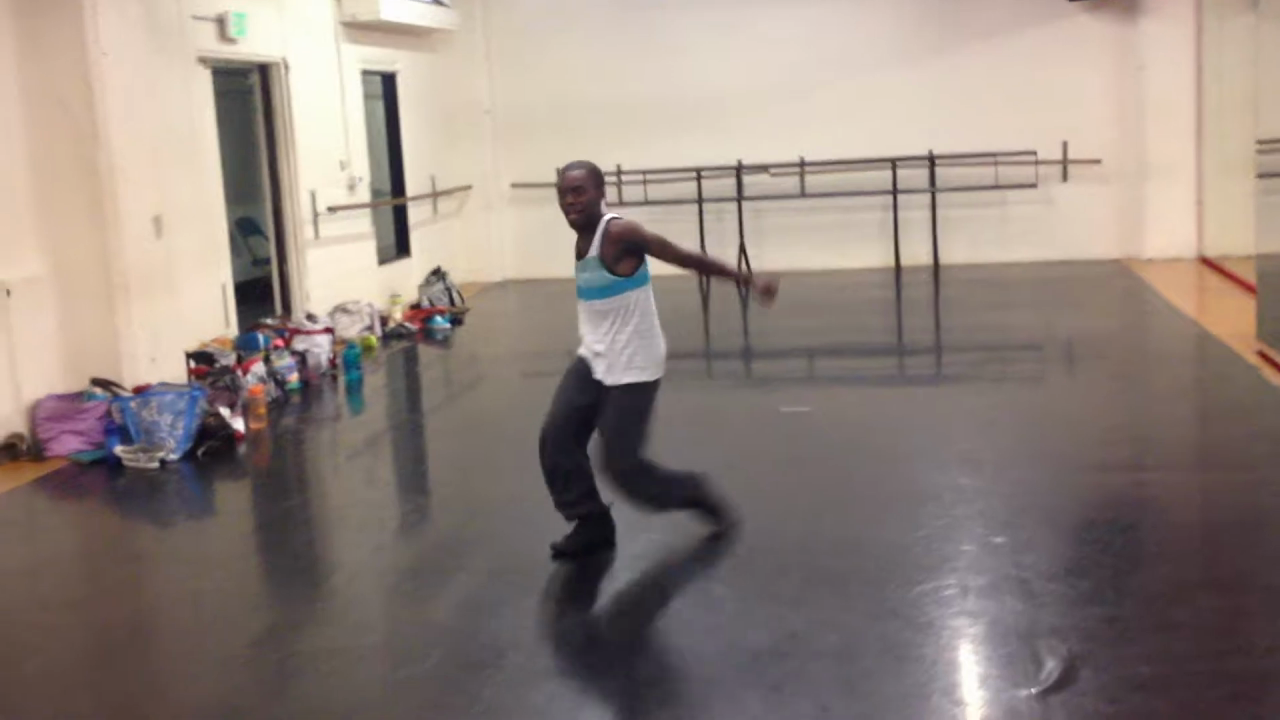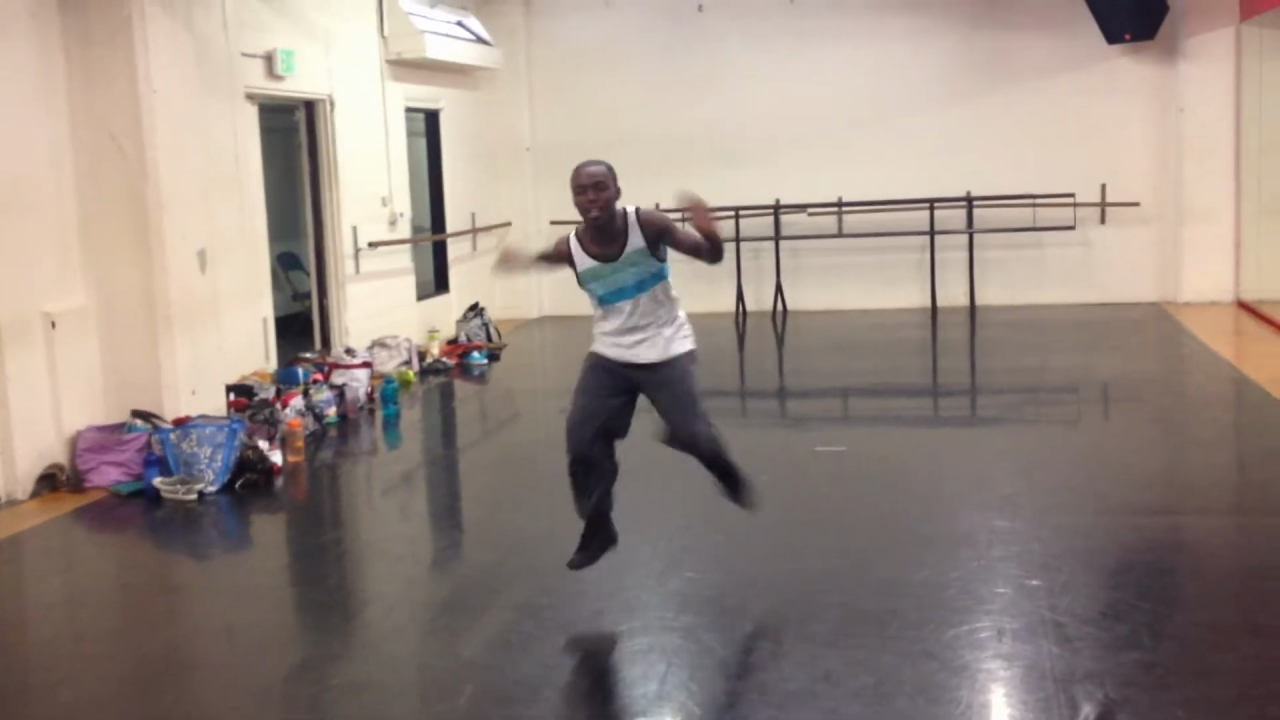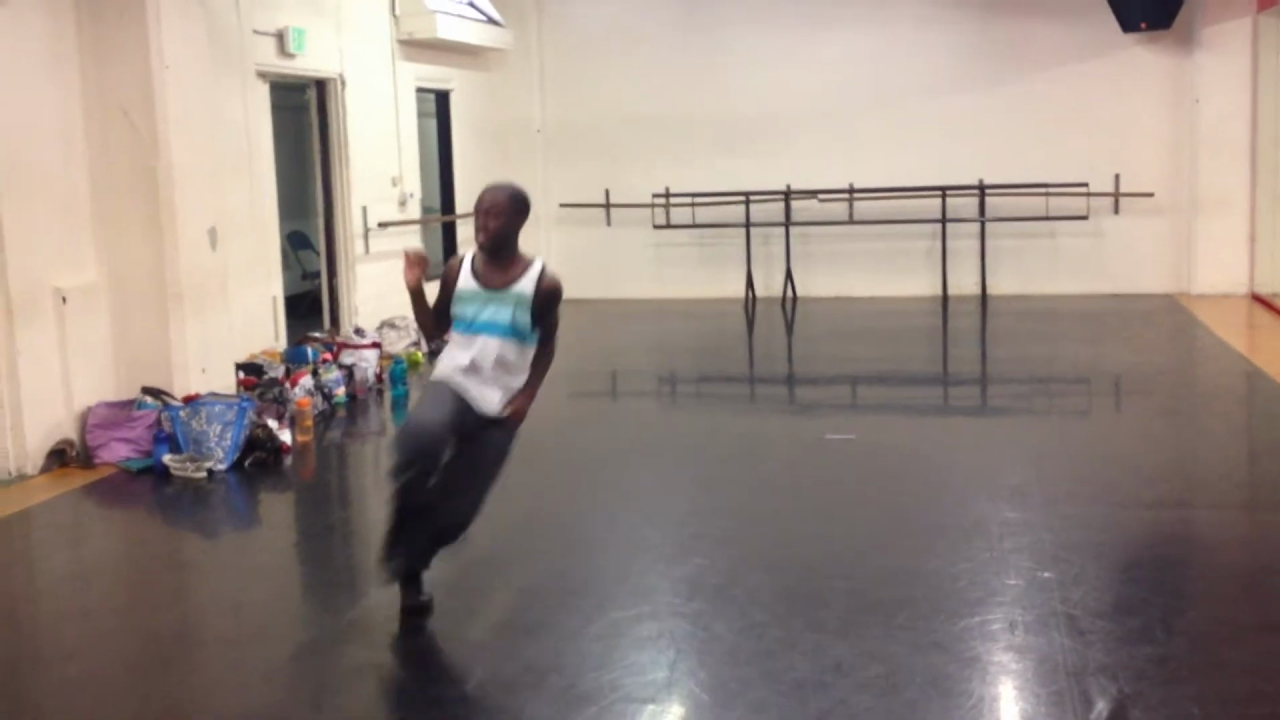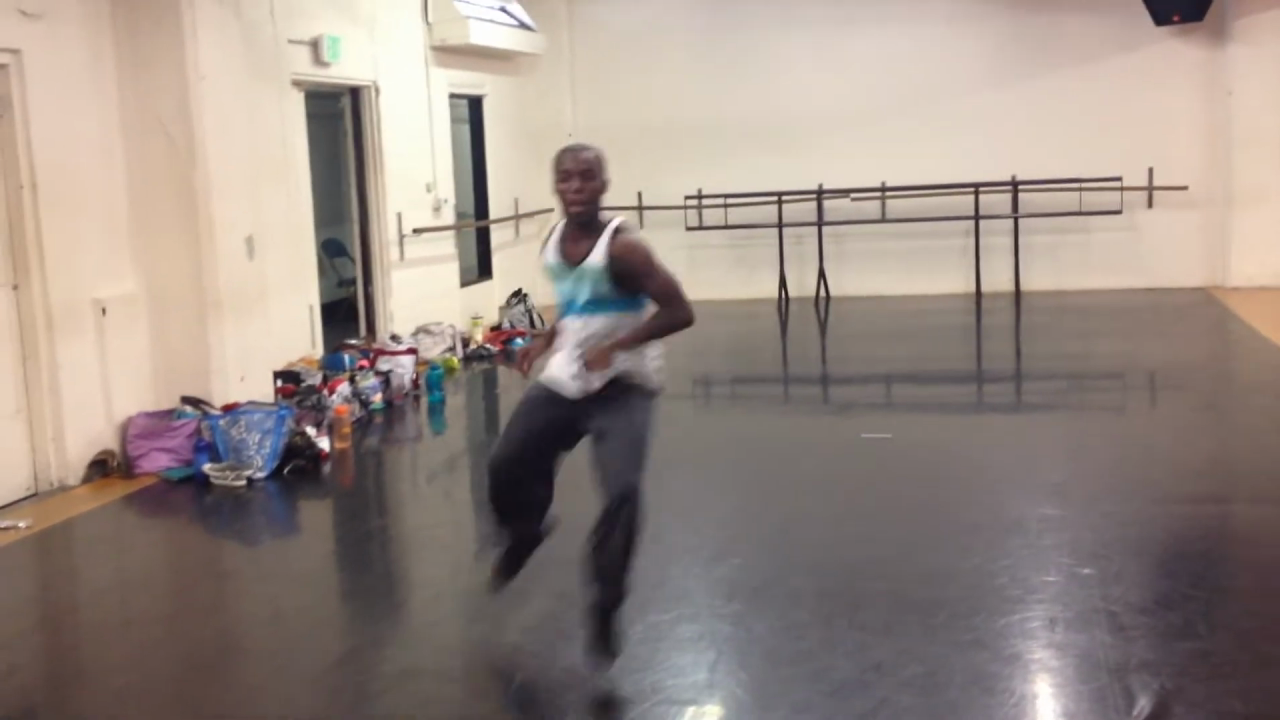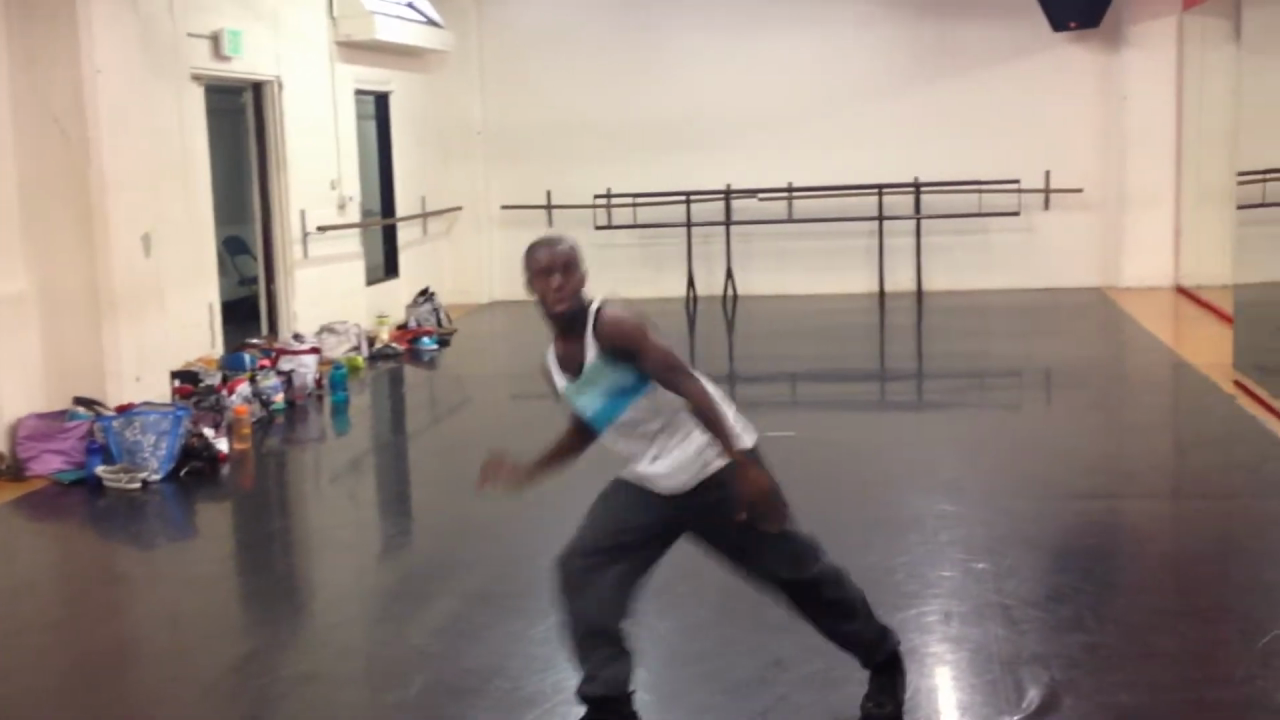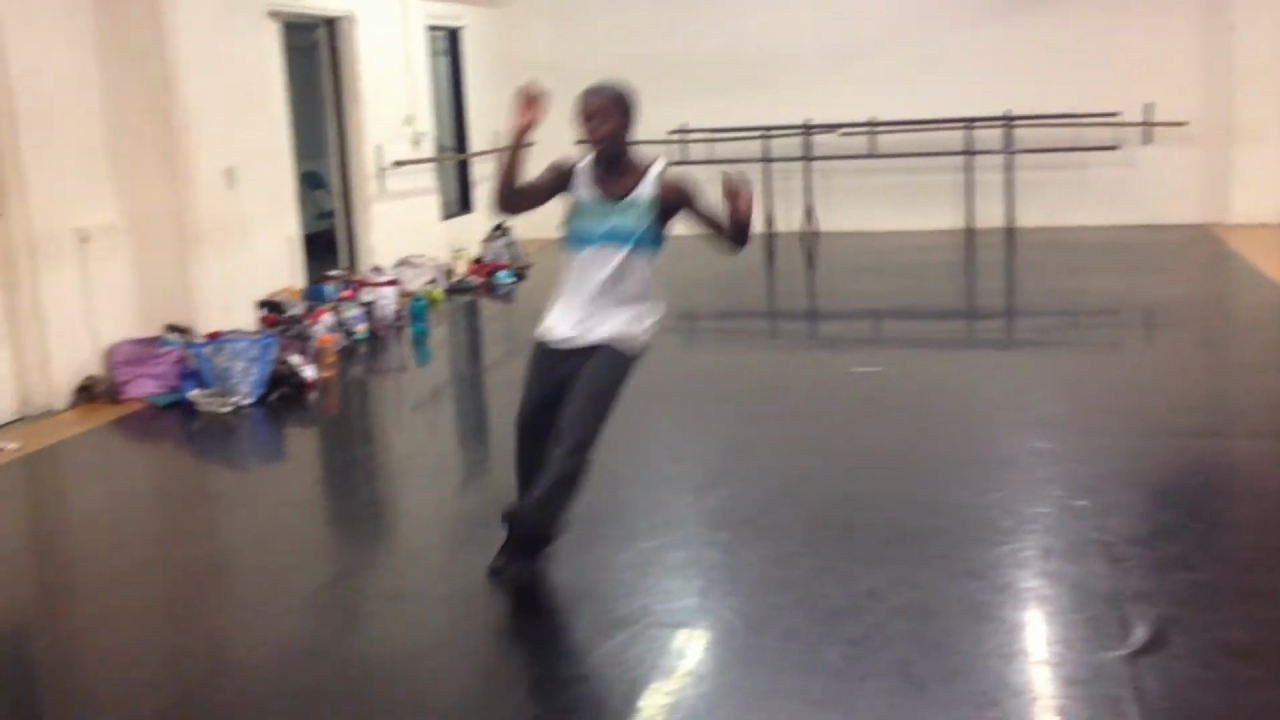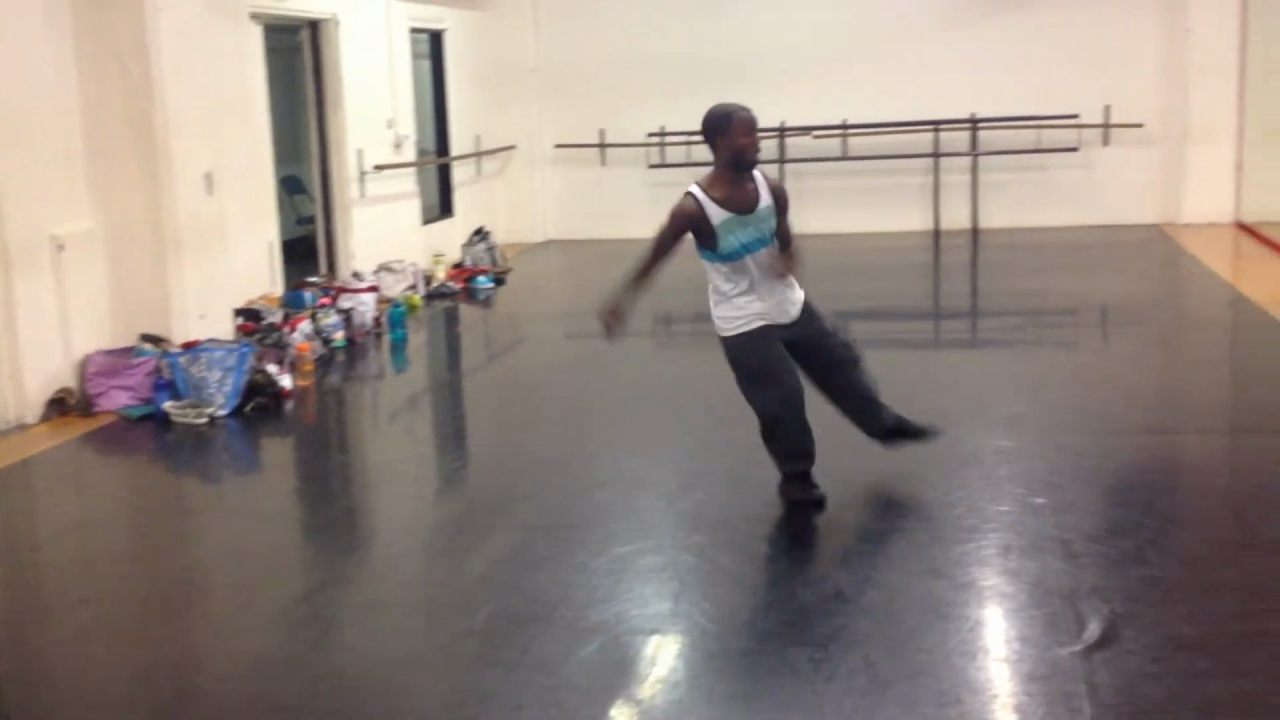
dt=0.7s
person 1, frame 1
left shoulder: (618, 230)
right shoulder: (588, 232)
left elbow: (689, 258)
left wrist: (749, 282)
right wrist: (581, 205)
left hip: (632, 367)
right hip: (594, 358)
left knee: (624, 465)
right knee: (554, 439)
left ankle: (695, 494)
right ankle: (592, 523)
person 1, frame 2
left shoulder: (647, 223)
right shoulder: (570, 247)
left elbow: (711, 256)
left wrist: (709, 234)
right wrist: (526, 260)
left hip: (666, 347)
right hip: (611, 352)
left knee: (689, 433)
right knee: (583, 432)
left ankle: (726, 472)
right ankle: (597, 525)
person 1, frame 3
left shoulder: (543, 283)
right shoulder: (458, 269)
left elbow: (546, 347)
right elbow: (434, 334)
left wrist: (527, 395)
right wrist: (415, 291)
left hip: (501, 409)
right hip: (452, 385)
left knee: (458, 506)
right knee: (420, 436)
left ankle: (413, 574)
right ankle: (403, 542)
person 1, frame 4
left shoulder: (625, 247)
right shoulder: (555, 240)
left elbow: (681, 312)
left wrist: (616, 344)
right wrist: (547, 338)
left hip: (621, 384)
right hip: (564, 380)
left knee: (622, 488)
right knee: (508, 466)
left ankle: (605, 610)
right ankle: (523, 534)
person 1, frame 5
left shoulder: (614, 326)
right shoulder: (554, 363)
left elbow: (689, 384)
left wrist: (743, 460)
right wrist: (530, 470)
left hip: (713, 461)
right hip: (653, 477)
left knee: (792, 571)
right knee: (583, 571)
left ankle: (883, 661)
person 1, frame 6
left shoulder: (663, 185)
right shoulder: (570, 174)
left elbow: (731, 239)
right elbow: (509, 203)
left wrist: (741, 216)
right wrist: (519, 139)
left hip: (620, 330)
right hip: (566, 322)
left knee: (571, 439)
right knee: (532, 427)
left ankle: (529, 536)
right ankle: (525, 525)
person 1, frame 7
left shoulder: (770, 186)
right shoulder: (693, 206)
left elbow: (785, 242)
right elbow: (656, 255)
left wrist: (786, 264)
right wrist: (622, 300)
left hip: (783, 301)
right hip: (742, 321)
left knee: (843, 364)
right knee: (779, 406)
left ankle: (883, 424)
right ankle: (796, 475)
